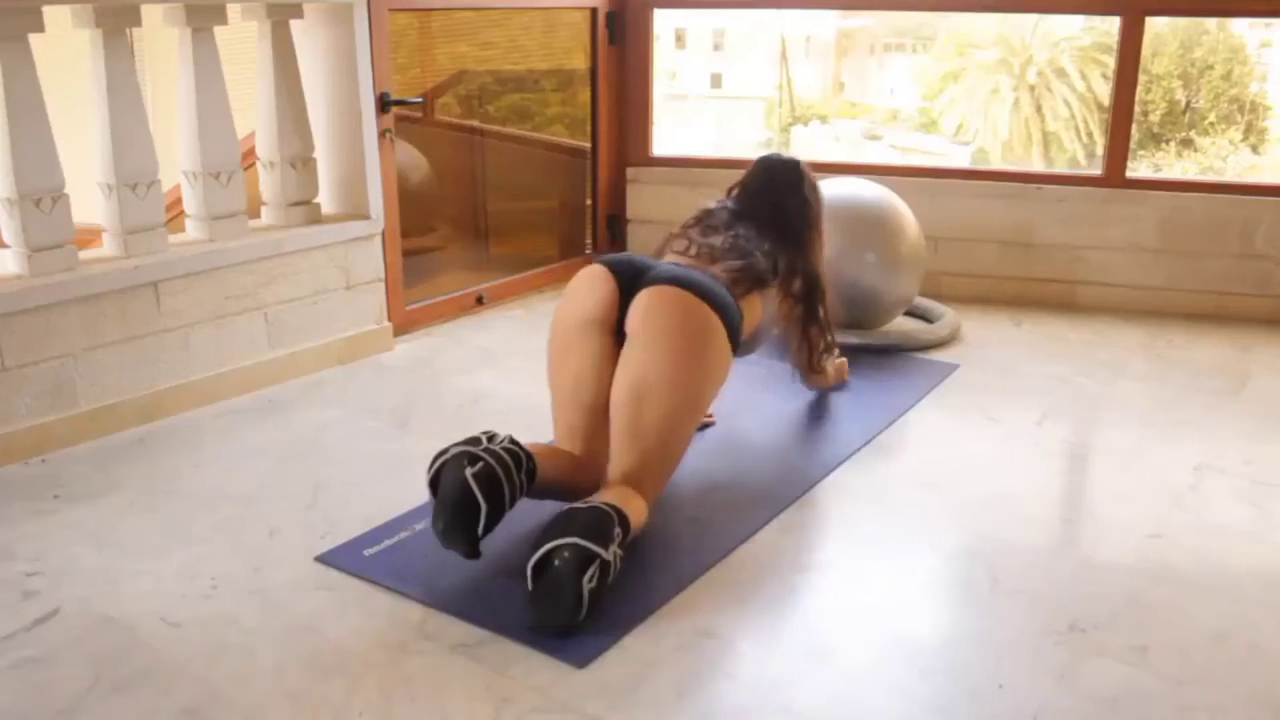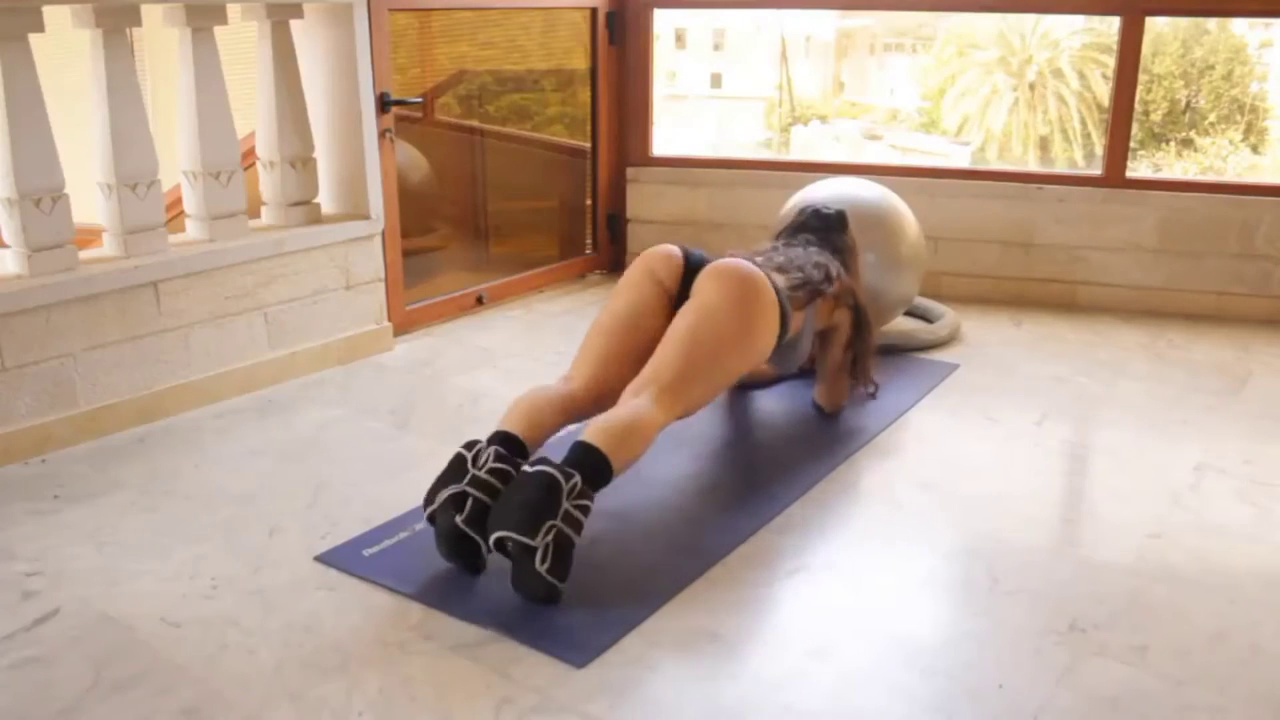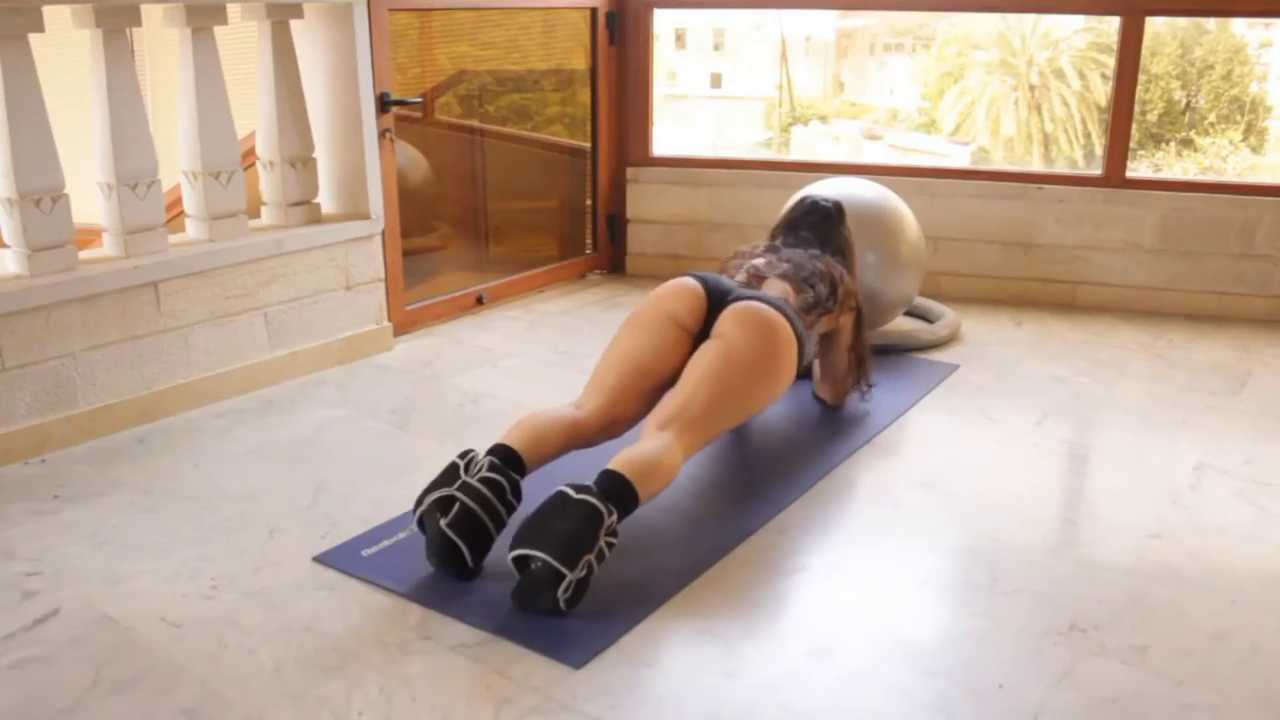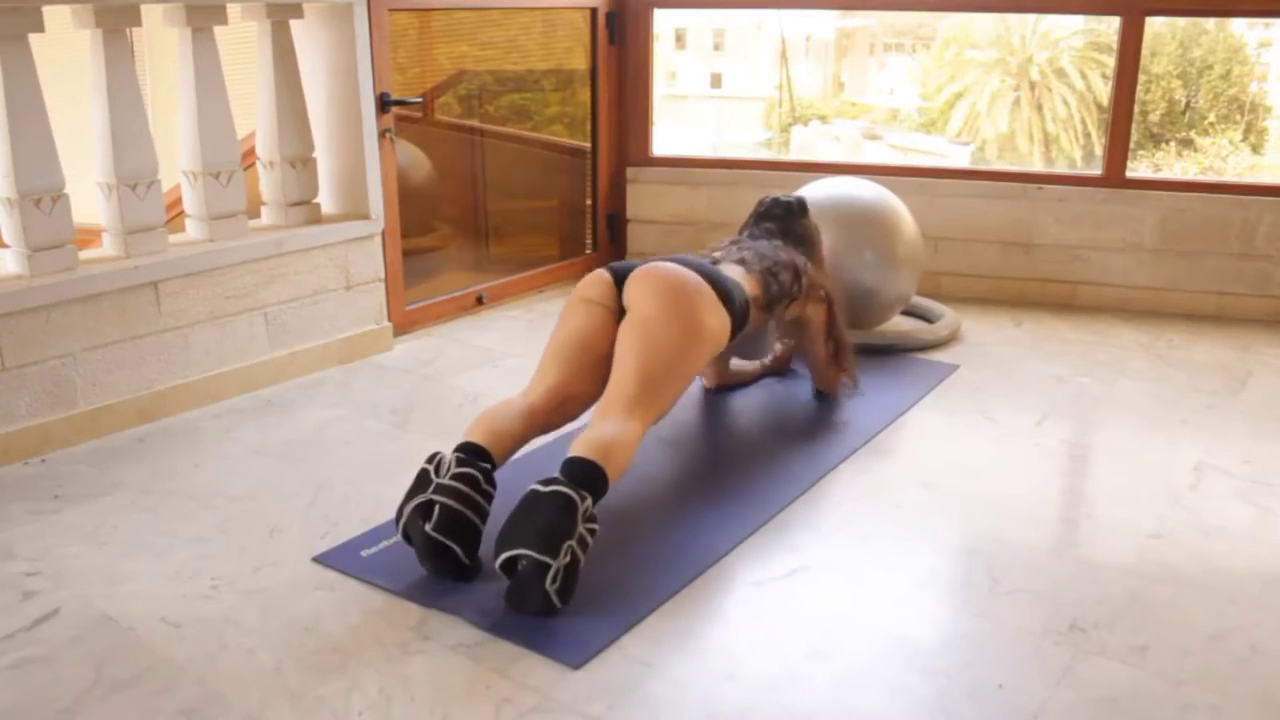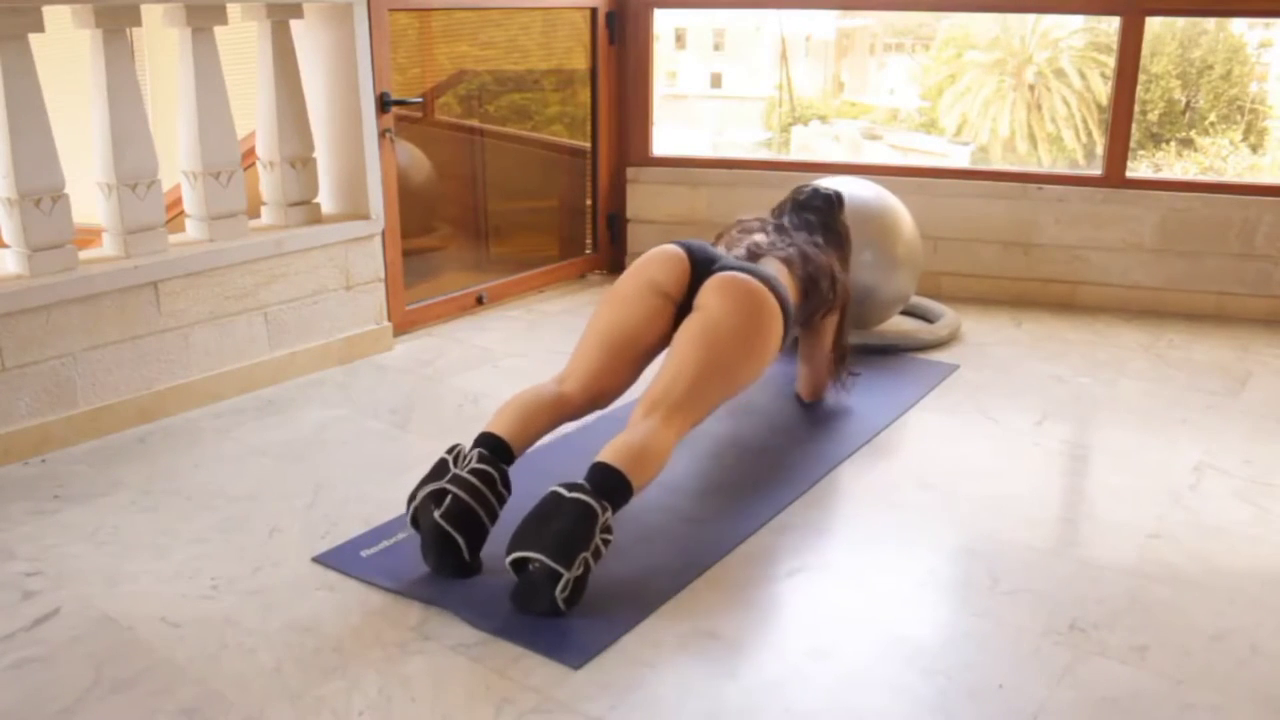
dt=1s
person 1, frame 1
left shoulder: (699, 223)
right shoulder: (794, 271)
right elbow: (814, 376)
left wrist: (677, 407)
right wrist: (830, 372)
left hip: (599, 279)
right hip: (689, 310)
left knee: (578, 468)
right knee: (627, 487)
left ankle: (503, 464)
right ankle: (593, 530)
person 1, frame 2
left shoulder: (759, 257)
right shoulder: (839, 290)
left elbow: (731, 369)
right elbow: (831, 400)
left wrist: (785, 361)
right wrist: (813, 357)
left hip: (672, 261)
right hip: (739, 290)
left knee: (578, 390)
right knee: (648, 402)
left ankle: (494, 460)
right ankle: (563, 486)
person 1, frame 3
left shoulder: (748, 255)
right shoulder: (839, 288)
left elbow: (721, 342)
right elbow: (834, 392)
left wrist: (795, 363)
right wrist: (815, 361)
left hip: (690, 291)
right hip: (765, 327)
left knee: (588, 414)
right knee: (669, 436)
left ankle: (491, 473)
right ankle: (593, 510)
person 1, frame 4
left shoulder: (721, 257)
right shoulder: (802, 278)
left elbow: (714, 374)
right elbow: (829, 382)
left wrist: (767, 363)
left hip: (610, 278)
right hip: (679, 290)
left knee: (539, 404)
right knee: (623, 415)
left ankle: (461, 473)
right ankle: (566, 500)
person 1, frame 5
left shoulder: (745, 230)
right shoulder: (826, 276)
right elbow: (811, 390)
right wrist: (819, 368)
left hip: (674, 260)
right hip: (747, 300)
left knee: (571, 388)
right knee: (659, 421)
left ankle: (477, 467)
right ankle: (586, 506)
